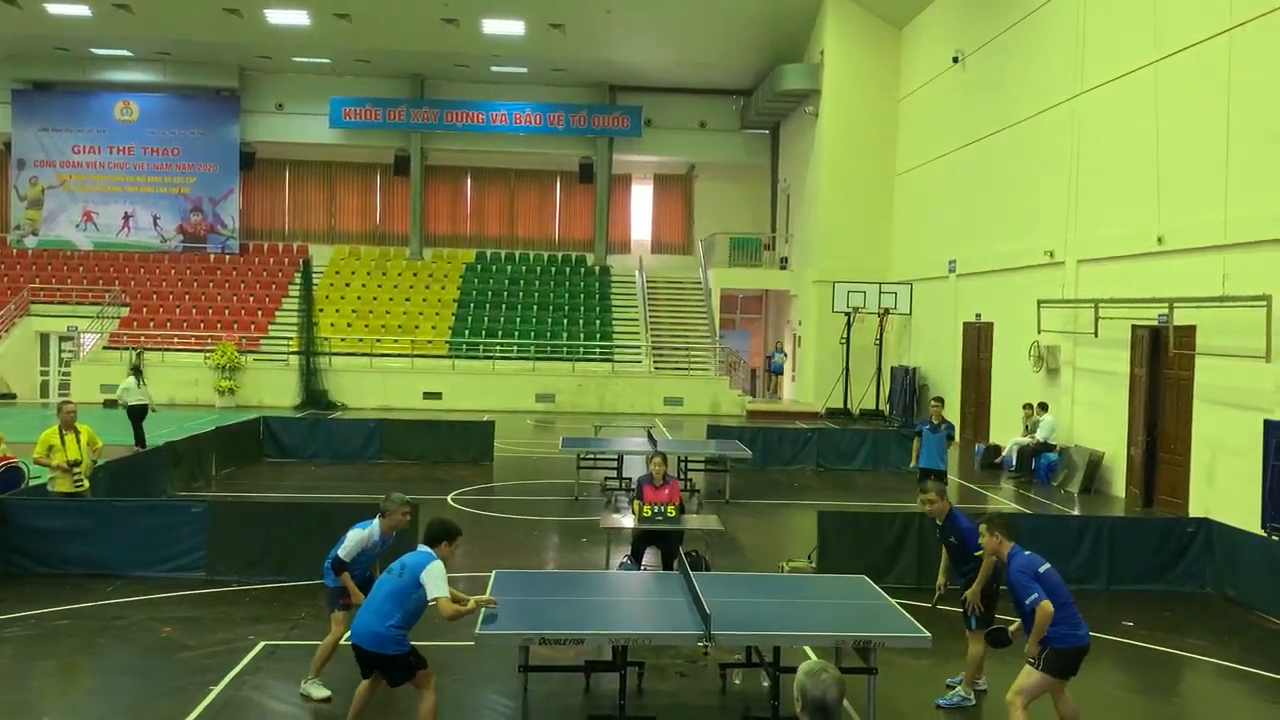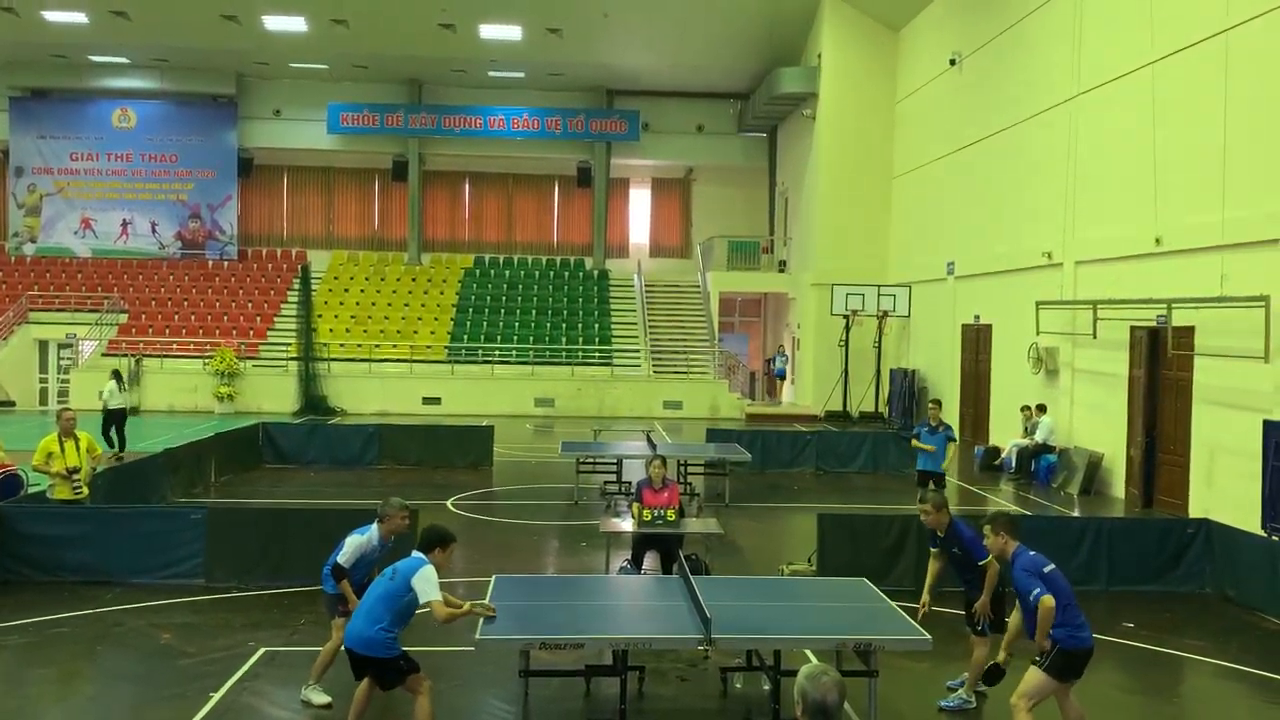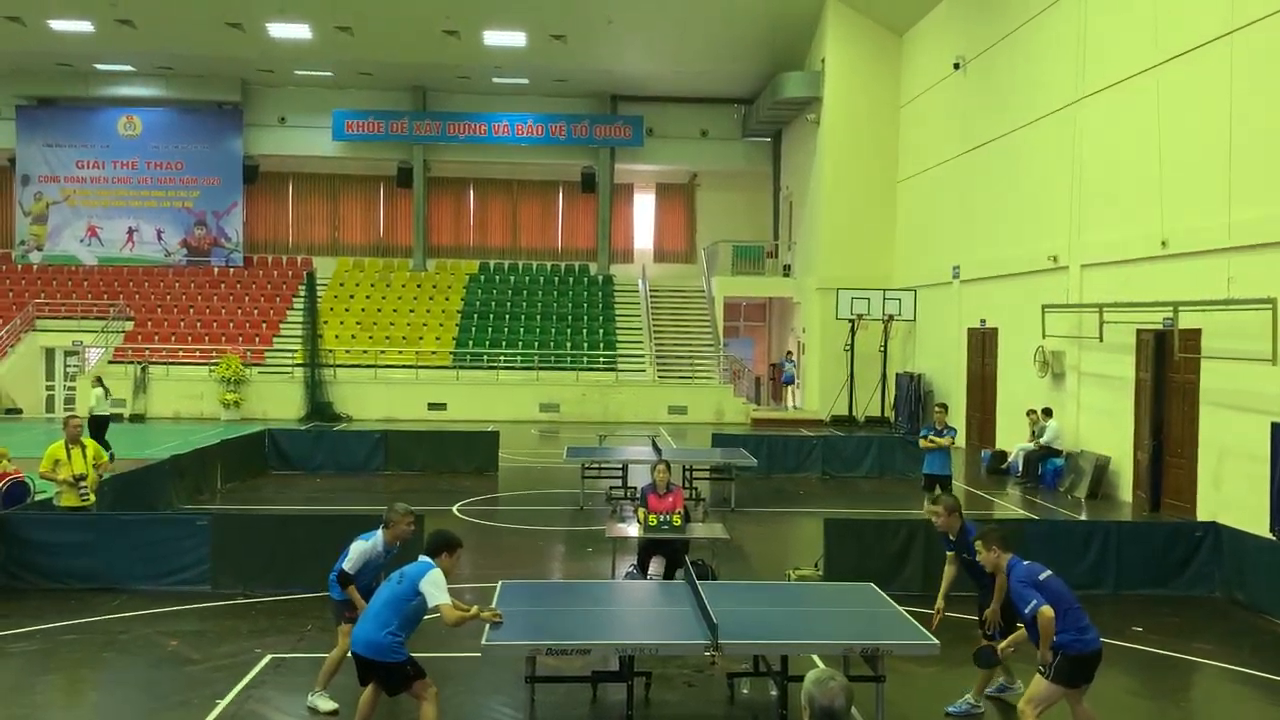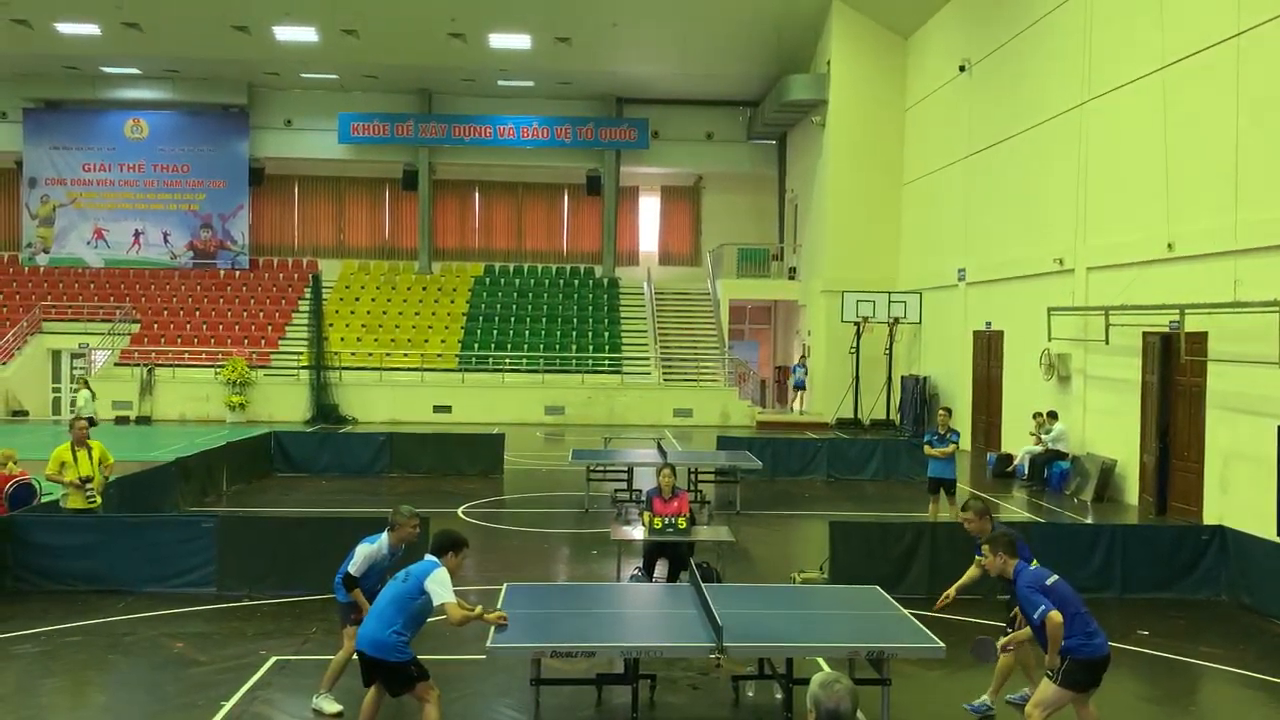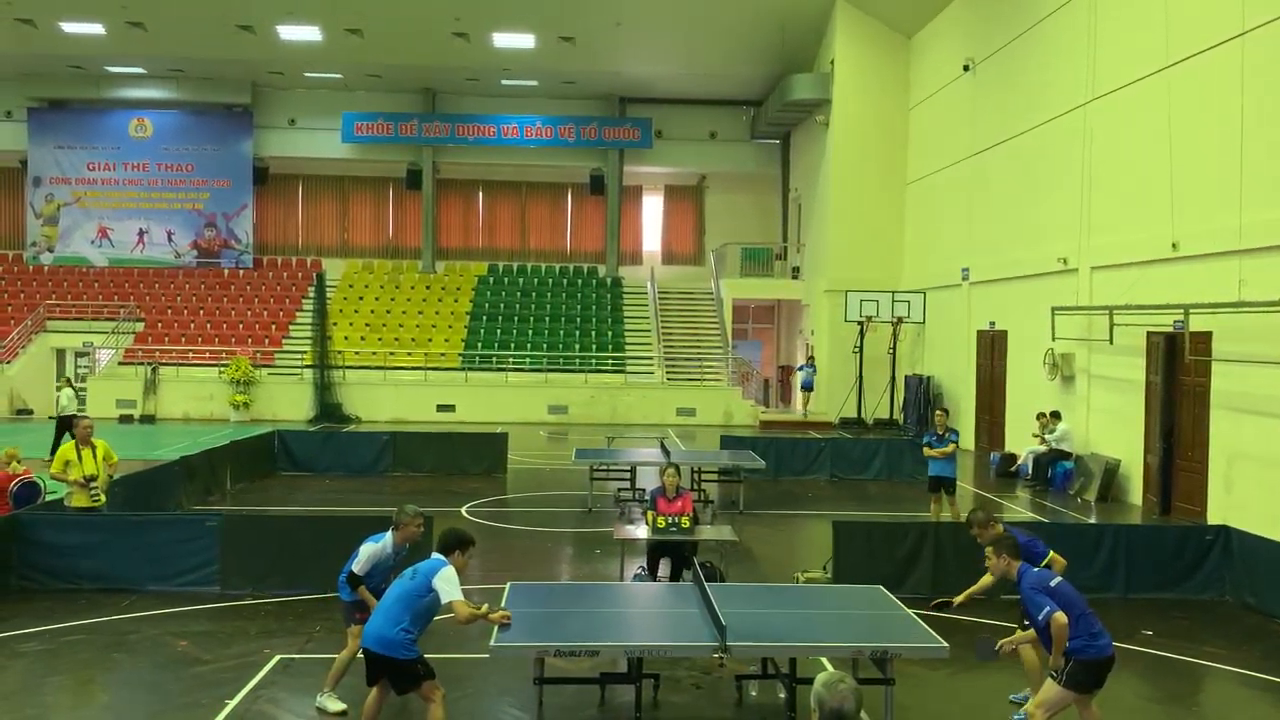
dt=0.4s
person 1, frame 1
left shoulder: (962, 525)
right shoulder: (939, 519)
left elbow: (989, 557)
left wrist: (976, 589)
right wrist: (942, 574)
left hip: (981, 584)
right hip: (968, 581)
left knee: (975, 635)
right knee: (974, 632)
left ankle: (965, 692)
right ankle: (976, 678)
person 1, frame 2
left shoulder: (965, 535)
right shoulder: (935, 530)
left elbow: (993, 567)
right elbow: (936, 558)
left wrist: (985, 599)
right wrist: (926, 592)
left hip: (988, 589)
right hip: (971, 587)
left knee: (981, 639)
right knee: (974, 634)
left ankle: (966, 695)
right ankle: (974, 678)
person 1, frame 3
left shoulder: (974, 539)
right shoulder: (948, 534)
left elbow: (1002, 573)
right elbow: (951, 563)
left wrist: (995, 607)
right wrist: (941, 597)
left hip: (1000, 594)
right hip: (985, 591)
left knee: (990, 644)
right knee: (990, 641)
left ankle: (975, 700)
right ankle: (1010, 682)
person 1, frame 4
right shoulder: (983, 539)
right elbow: (977, 567)
right wrist: (955, 588)
right knee: (1018, 643)
left ankle: (988, 700)
right ankle: (1034, 691)
person 1, frame 5
left shoulder: (1023, 542)
left elbow: (1060, 564)
right elbow: (993, 575)
right wrist: (966, 595)
left knee: (1024, 643)
right knee: (1028, 642)
right ankle: (1035, 691)
person 2, frame 1
left shoulder: (389, 533)
right shoulder: (362, 533)
right elbow: (338, 565)
left wrist: (375, 581)
right wrist: (355, 593)
left hip: (361, 576)
right hip: (338, 579)
right knee: (339, 630)
right ankle: (310, 681)
person 2, frame 2
left shoulder: (387, 538)
right shoulder: (360, 539)
right elbow: (337, 571)
right wrist: (352, 600)
left hip: (359, 582)
right hip: (337, 585)
right knee: (340, 637)
right ankle: (310, 687)
person 2, frame 3
left shoulder: (393, 543)
right shoulder: (365, 545)
right elbow: (343, 578)
right wrist: (361, 606)
left hip: (366, 589)
right hip: (344, 592)
right knee: (346, 644)
right ankle: (317, 694)
person 2, frame 4
left shoulder: (398, 545)
right shoulder: (371, 547)
right elbow: (349, 580)
right wrist: (366, 608)
left hip: (372, 591)
right hip: (350, 594)
right knee: (351, 646)
right ankle: (321, 696)
person 2, frame 5
left shoulder: (402, 545)
right shoulder: (375, 547)
right elbow: (353, 579)
right wrist: (372, 604)
left hip: (376, 590)
right hip: (354, 593)
right knee: (356, 644)
right ankle: (325, 695)
person 3, frame 1
left shoulder: (1017, 569)
right shoulder: (1025, 559)
left elbow: (1046, 609)
left wrist: (1032, 643)
right wrist: (1018, 627)
left hip: (1060, 644)
right hip: (1075, 639)
left knee: (1015, 701)
right knee: (1057, 689)
person 3, frame 2
left shoulder: (1022, 567)
right shoulder: (1029, 559)
left elbow: (1048, 604)
right elbow: (1020, 611)
left wrist: (1041, 639)
right wrist: (1004, 649)
left hip: (1063, 645)
right hip: (1079, 642)
right knee: (1062, 694)
person 3, frame 3
left shoulder: (1018, 579)
right shoulder: (1028, 568)
left elbow: (1047, 615)
left wrist: (1044, 652)
right wrist: (1011, 641)
left hip: (1070, 650)
right hip: (1089, 645)
right knee: (1076, 701)
person 3, frame 4
left shoulder: (1025, 584)
right shoulder: (1035, 572)
left elbow: (1055, 620)
left wrist: (1052, 657)
right wrist: (1012, 638)
left hip: (1079, 655)
right hip: (1096, 650)
right knee: (1081, 703)
person 3, frame 5
left shoulder: (1028, 585)
right shoulder: (1038, 574)
left elbow: (1060, 621)
left wrist: (1056, 657)
right wrist: (1015, 640)
left hip: (1084, 656)
right hip: (1100, 651)
right knee: (1083, 702)
person 4, frame 1
left shoulder: (411, 558)
right shoulder: (433, 564)
left elbow: (440, 591)
right elbow: (448, 612)
left wrist: (472, 600)
right wrist: (470, 609)
left hip: (359, 633)
right hip: (385, 639)
left knee: (375, 677)
right knee: (427, 685)
person 4, frame 2
left shoulder: (406, 565)
right shoulder: (424, 569)
left elbow: (436, 596)
right elbow: (442, 615)
left wrist: (472, 608)
right wrist: (464, 611)
left hip: (353, 637)
right hip: (377, 642)
left knee: (372, 678)
right knee: (422, 689)
person 4, frame 3
left shoulder: (413, 569)
right shoulder: (431, 573)
left elbow: (444, 601)
right elbow: (451, 618)
left wrist: (480, 614)
right wrist: (472, 615)
left hip: (359, 642)
right hip: (384, 647)
left knee: (376, 684)
right knee: (428, 695)
person 4, frame 4
left shoulder: (418, 569)
right shoulder: (437, 571)
left elbow: (451, 601)
right elbow: (455, 618)
left wrist: (486, 617)
right wrist: (477, 614)
left hip: (364, 640)
right hip: (388, 646)
left knee: (379, 687)
right knee: (430, 697)
person 4, frame 5
left shoulder: (424, 567)
right shoulder: (444, 569)
left elbow: (457, 602)
right elbow: (463, 616)
left wrist: (490, 617)
right wrist: (483, 613)
left hip: (371, 638)
right hip: (395, 644)
left knee: (382, 687)
right knee: (435, 697)
